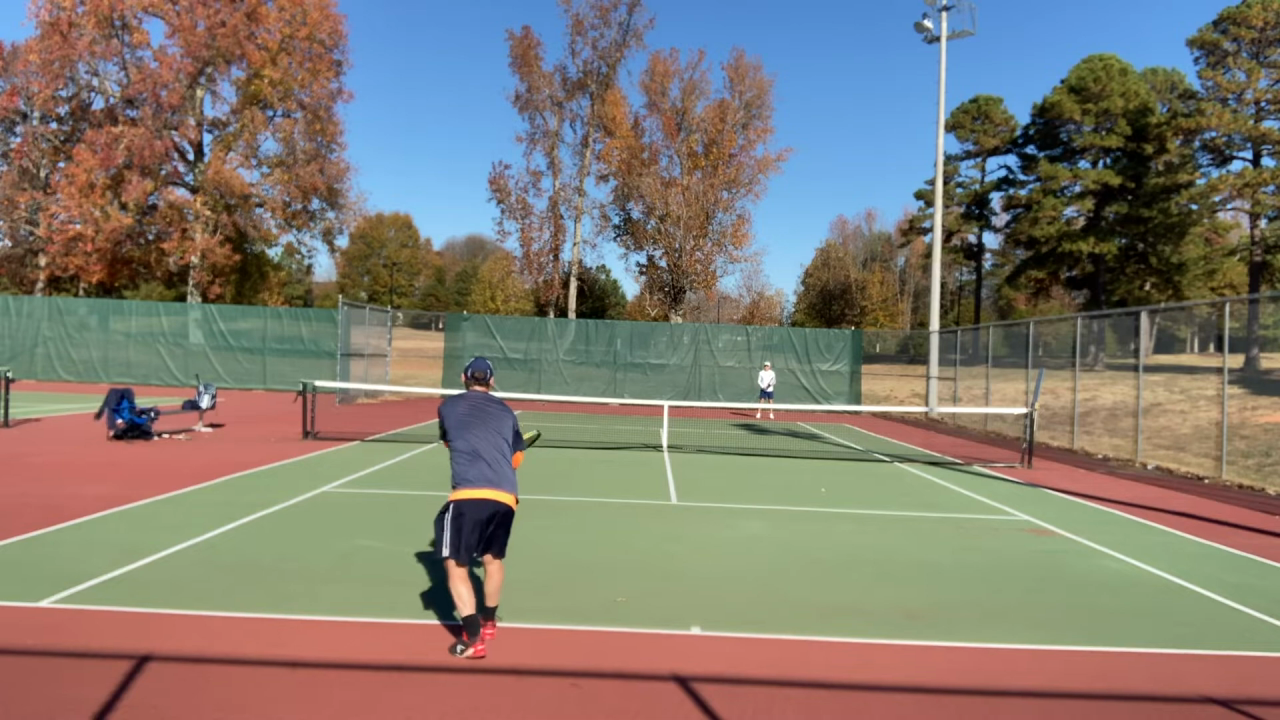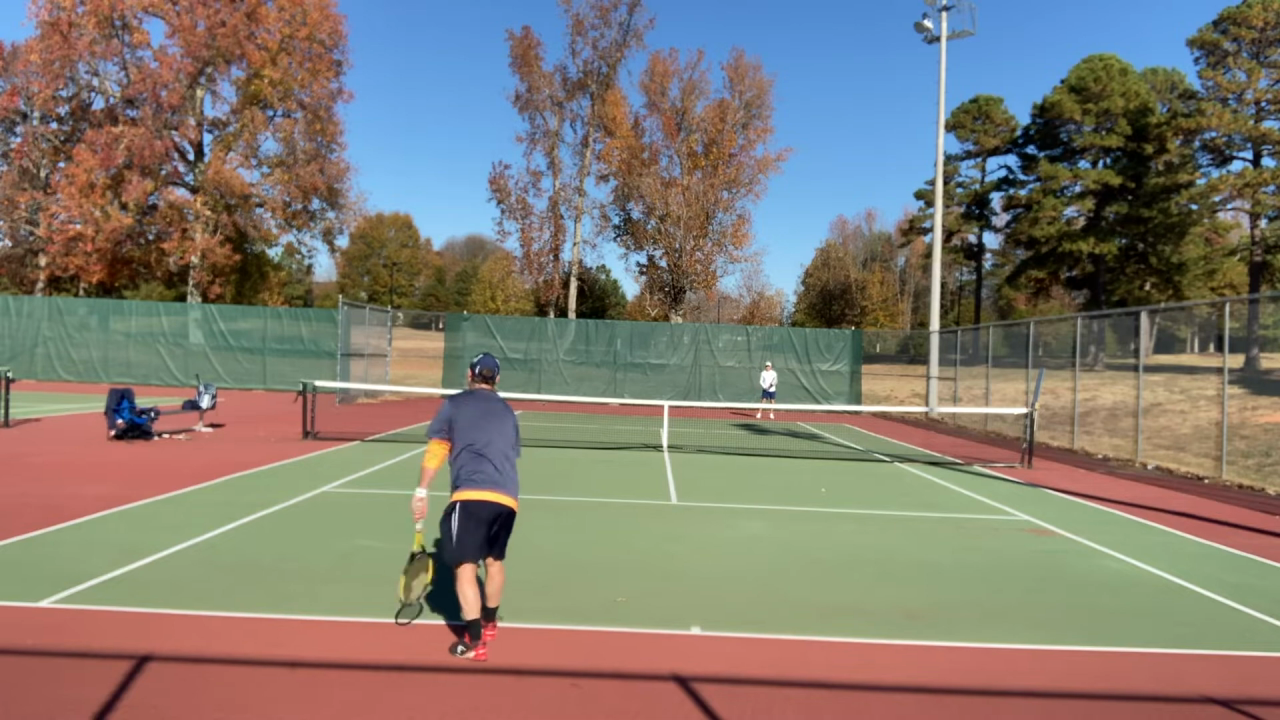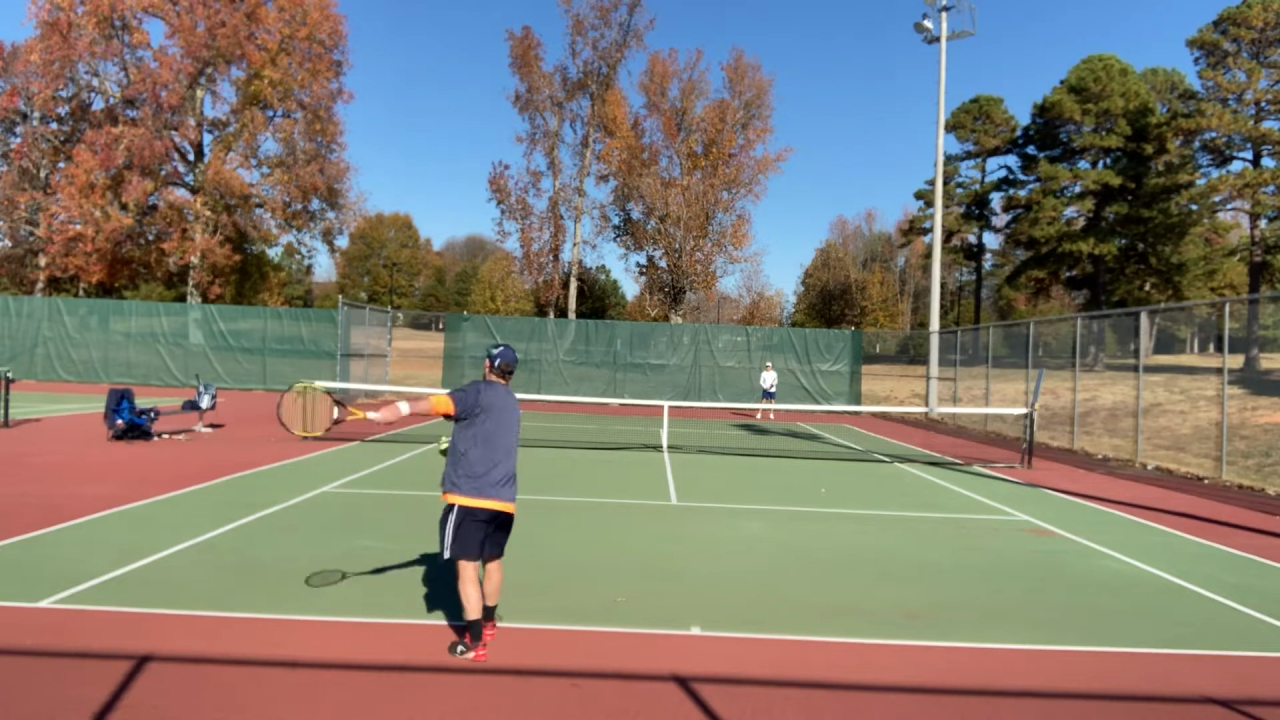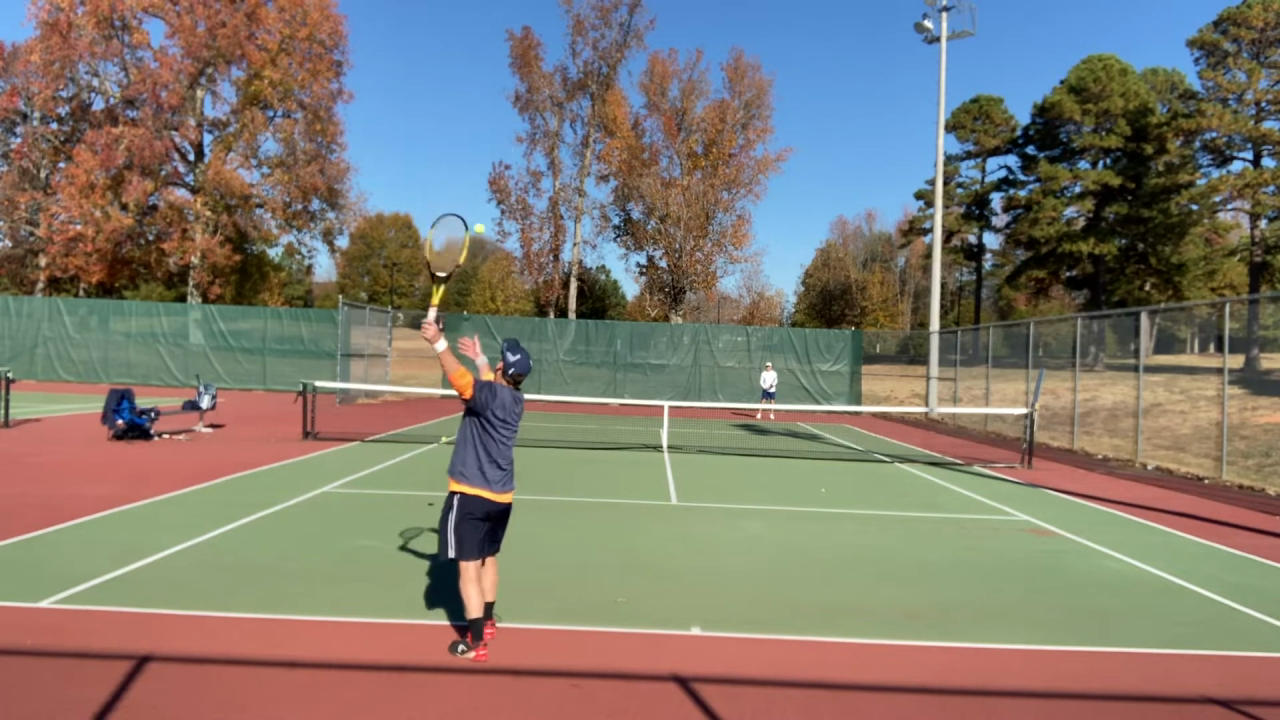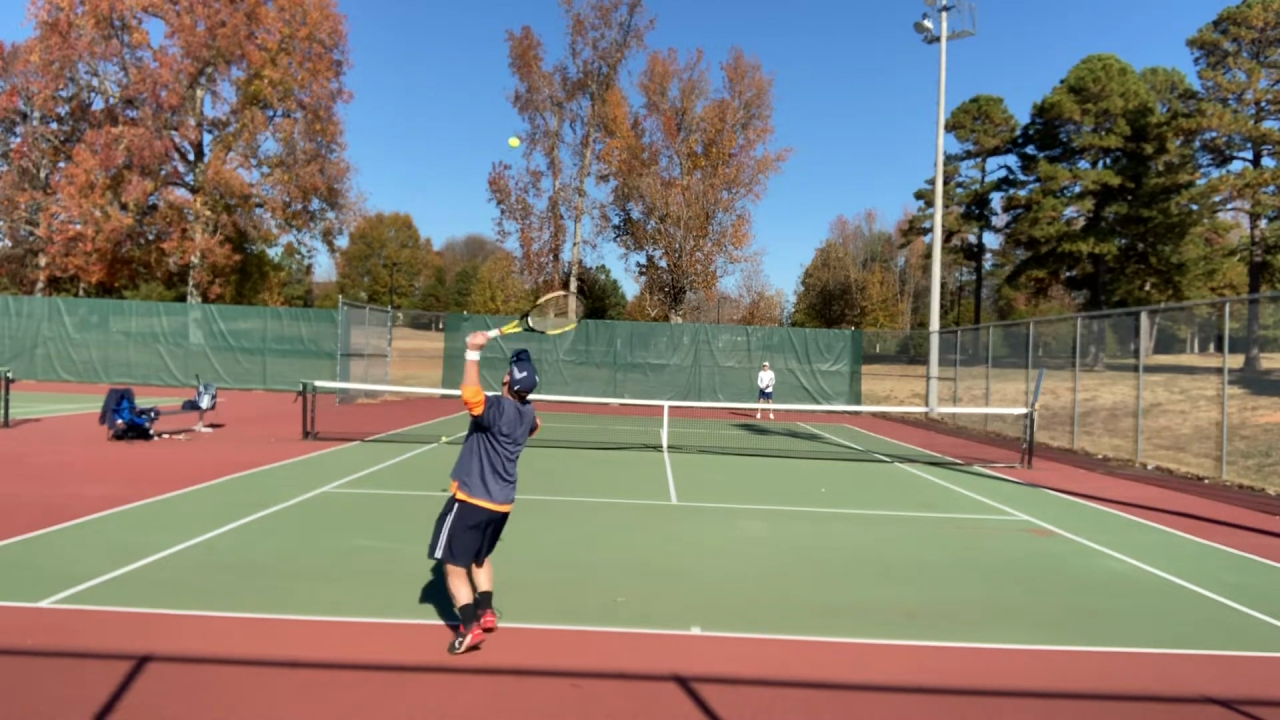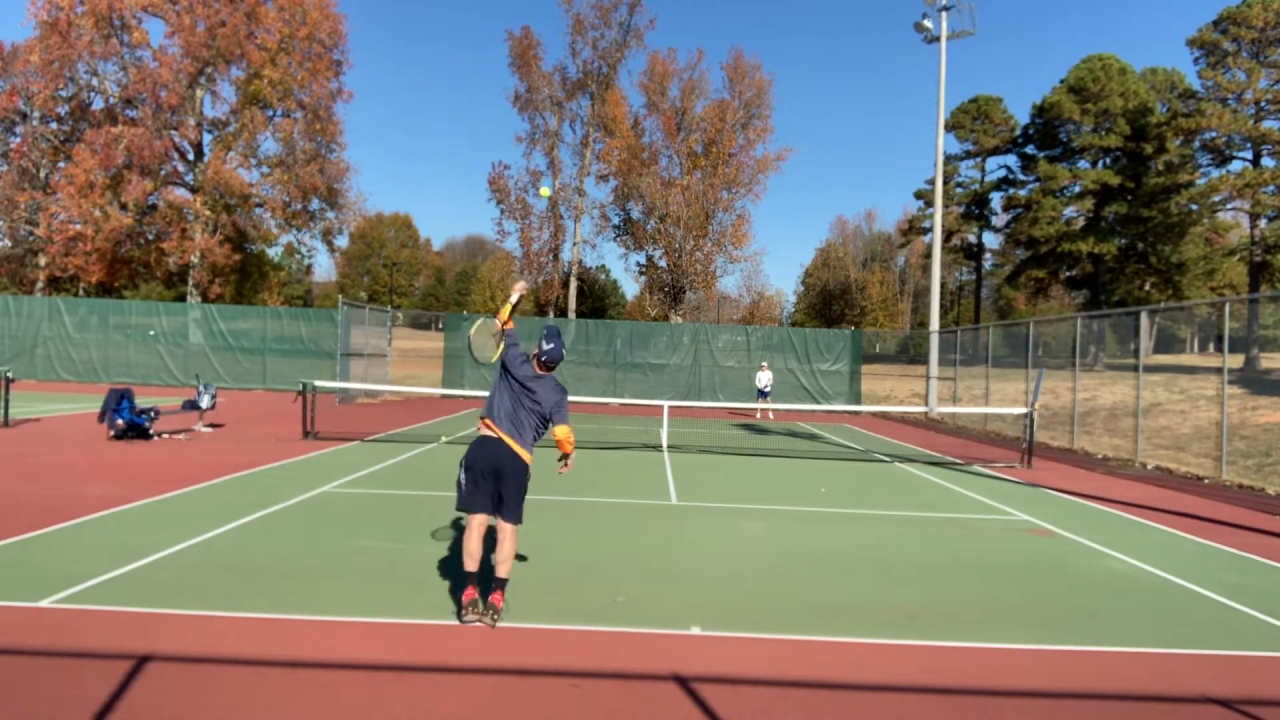
dt=0.3s
person 1, frame 1
left shoulder: (448, 407)
right shoulder: (505, 411)
right elbow: (517, 458)
left hip: (468, 496)
right hip: (505, 497)
left knee: (456, 567)
right knee: (494, 559)
left ankle: (473, 638)
right ankle: (488, 622)
person 1, frame 2
left shoulder: (454, 404)
right shoulder: (507, 412)
left elbow: (436, 450)
left wrist: (421, 491)
left hip: (471, 497)
right hip: (507, 498)
left knee: (465, 568)
right knee: (495, 561)
left ankle: (475, 641)
right ankle: (489, 622)
person 1, frame 3
left shoulder: (480, 393)
right shoulder: (511, 404)
left elbow: (440, 405)
left wrist: (401, 409)
right wrist: (460, 399)
left hip: (469, 498)
right hip: (504, 501)
left knee: (467, 567)
right knee: (492, 560)
left ankle: (475, 642)
right ankle: (488, 622)
person 1, frame 4
left shoulder: (491, 396)
right shoulder: (515, 399)
left elbow: (461, 379)
left wrist: (438, 341)
right wrist: (480, 357)
left hip: (471, 494)
right hip: (500, 496)
left knee: (468, 567)
right knee: (487, 559)
left ankle: (476, 641)
right ankle: (486, 622)
person 1, frame 5
left shoulder: (497, 410)
right shoulder: (527, 413)
left elbow: (472, 396)
left wrist: (473, 352)
left hip: (469, 500)
right hip: (501, 502)
left knee: (454, 568)
right knee: (480, 556)
left ankle: (470, 626)
right ankle: (485, 610)
person 1, frame 6
left shoulder: (516, 362)
right shoulder: (557, 393)
left elbow: (505, 325)
right elbow: (563, 434)
left wrist: (513, 298)
right wrist: (568, 455)
left hip: (486, 447)
right hip: (517, 459)
left knee: (477, 521)
right knee: (507, 527)
left ankle: (471, 590)
right ankle: (497, 593)
